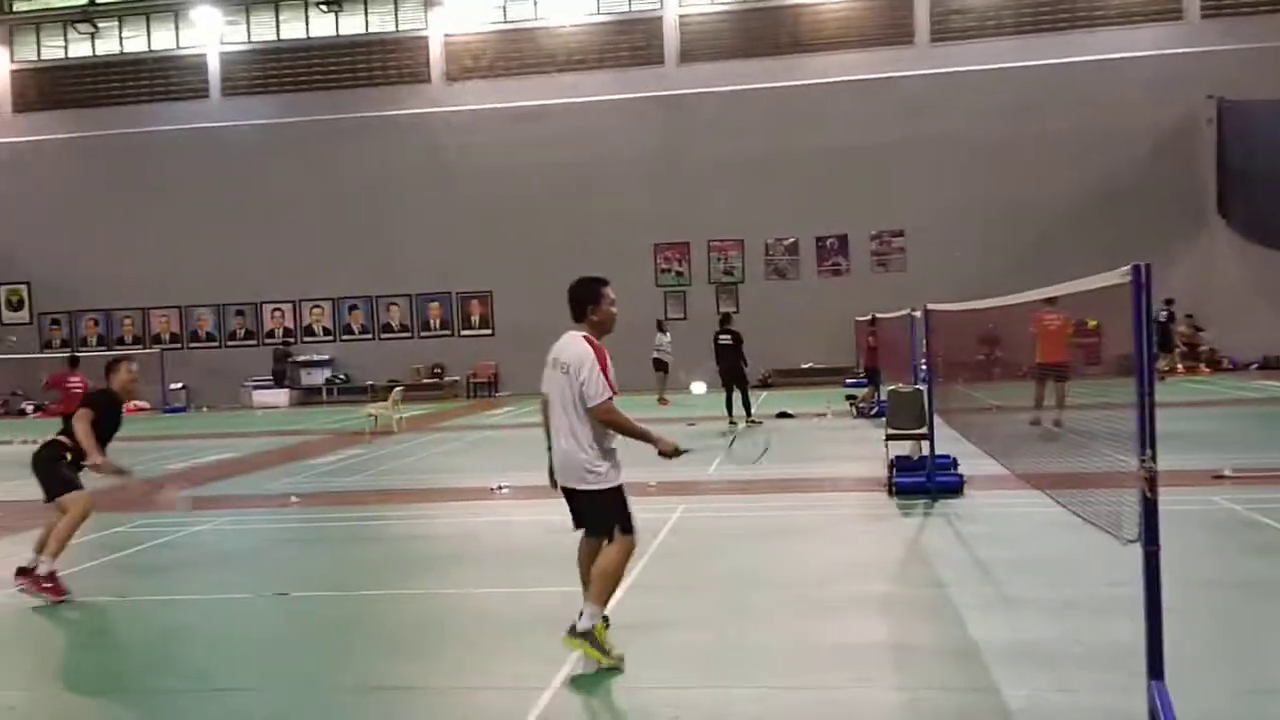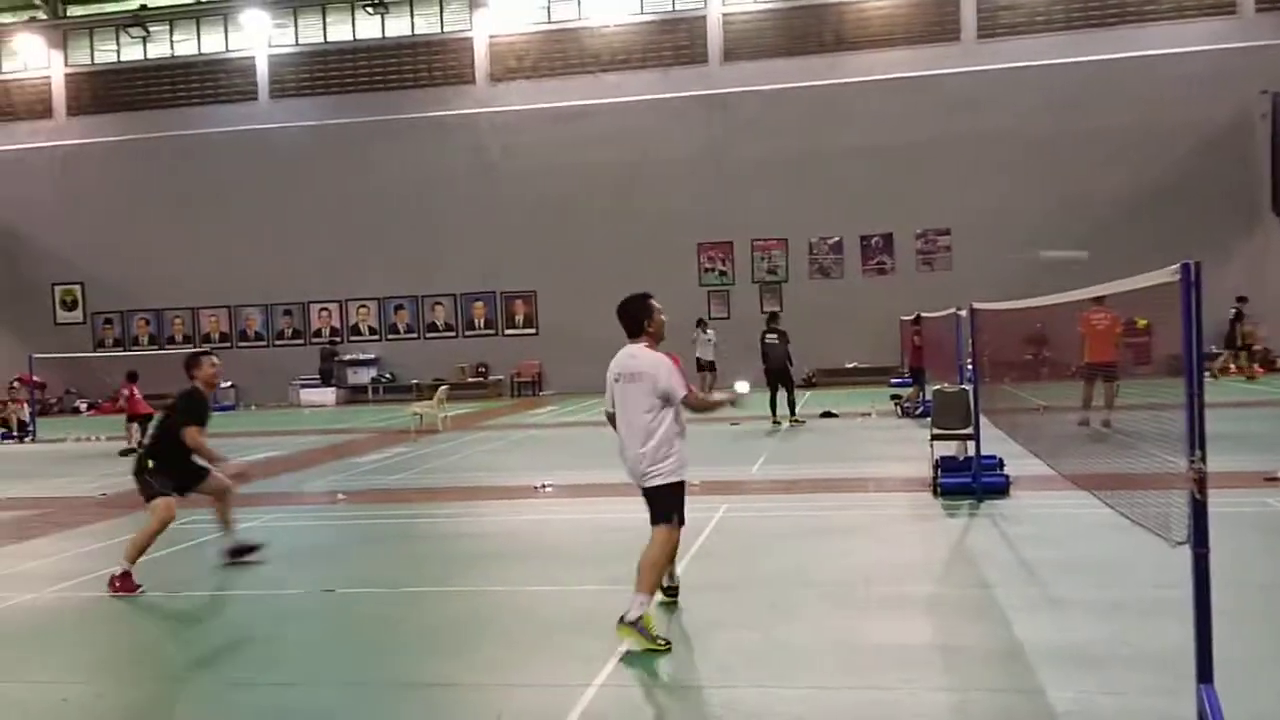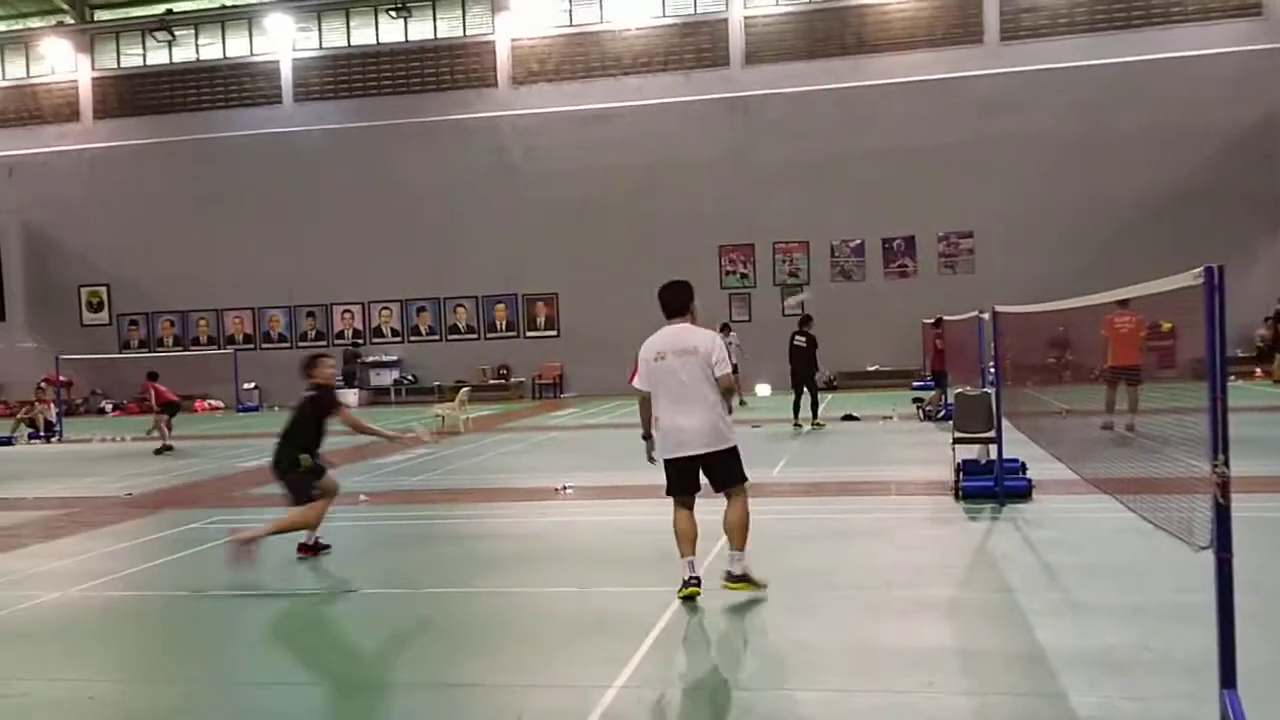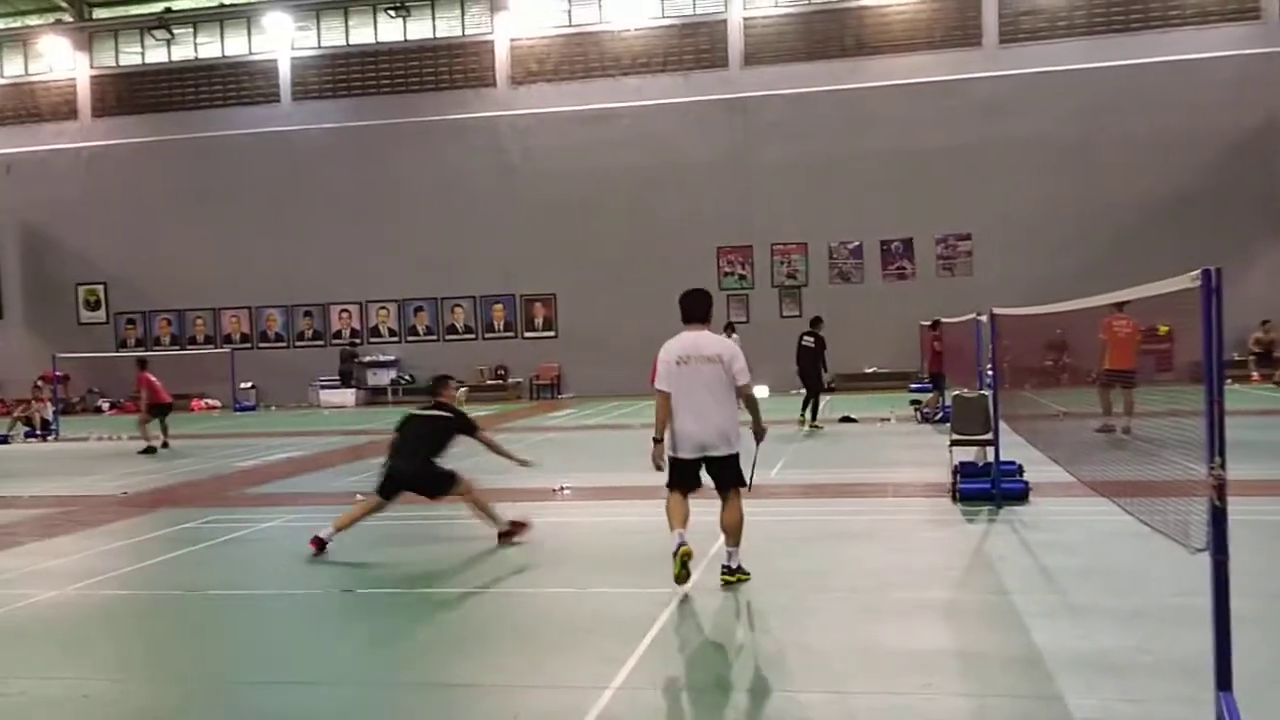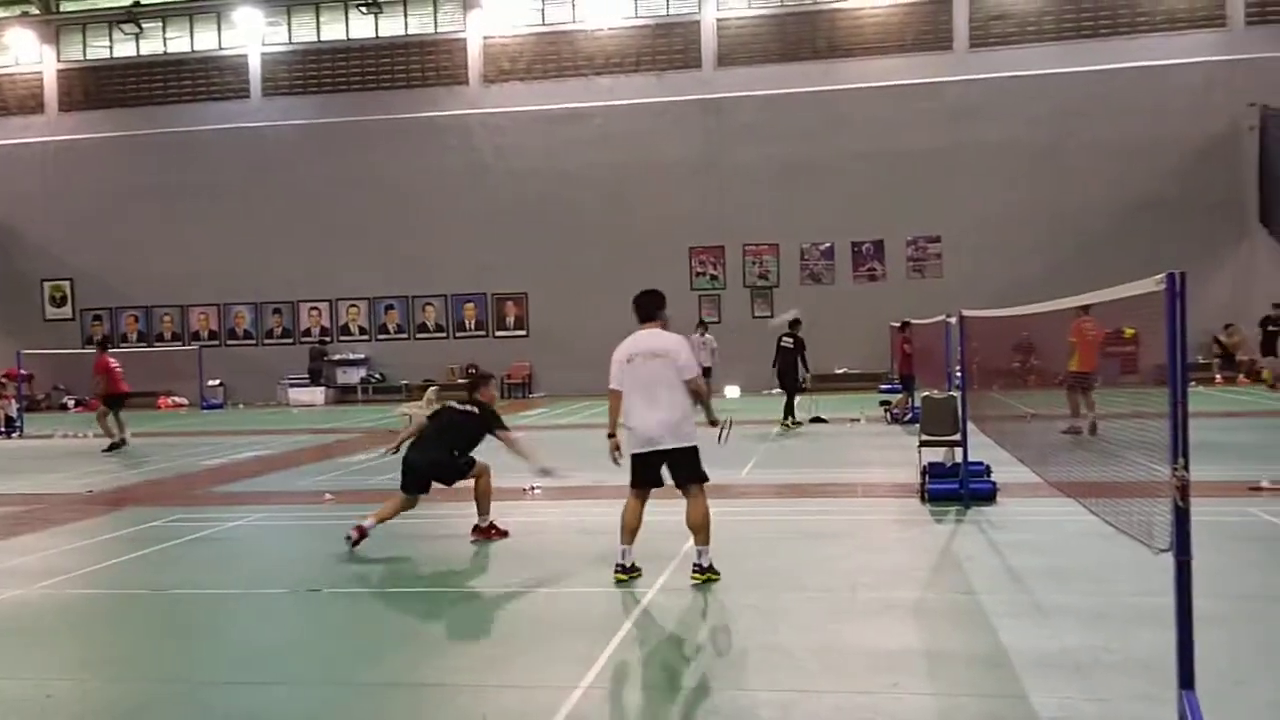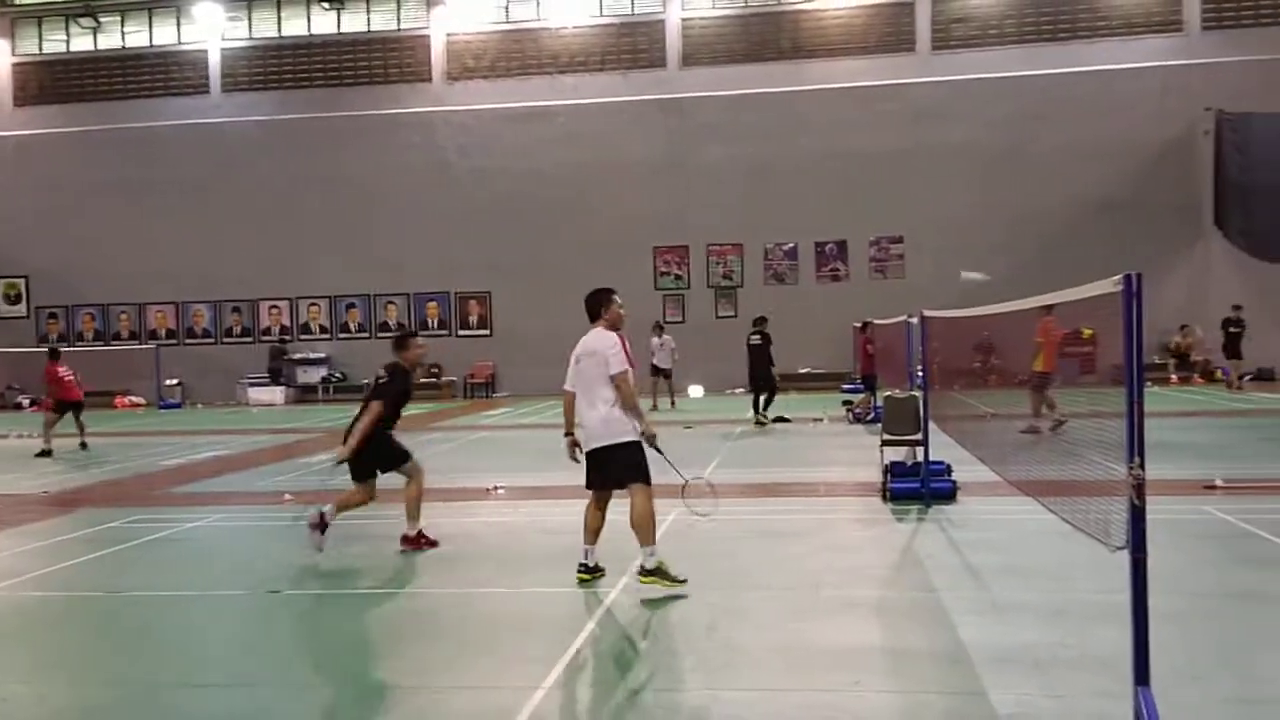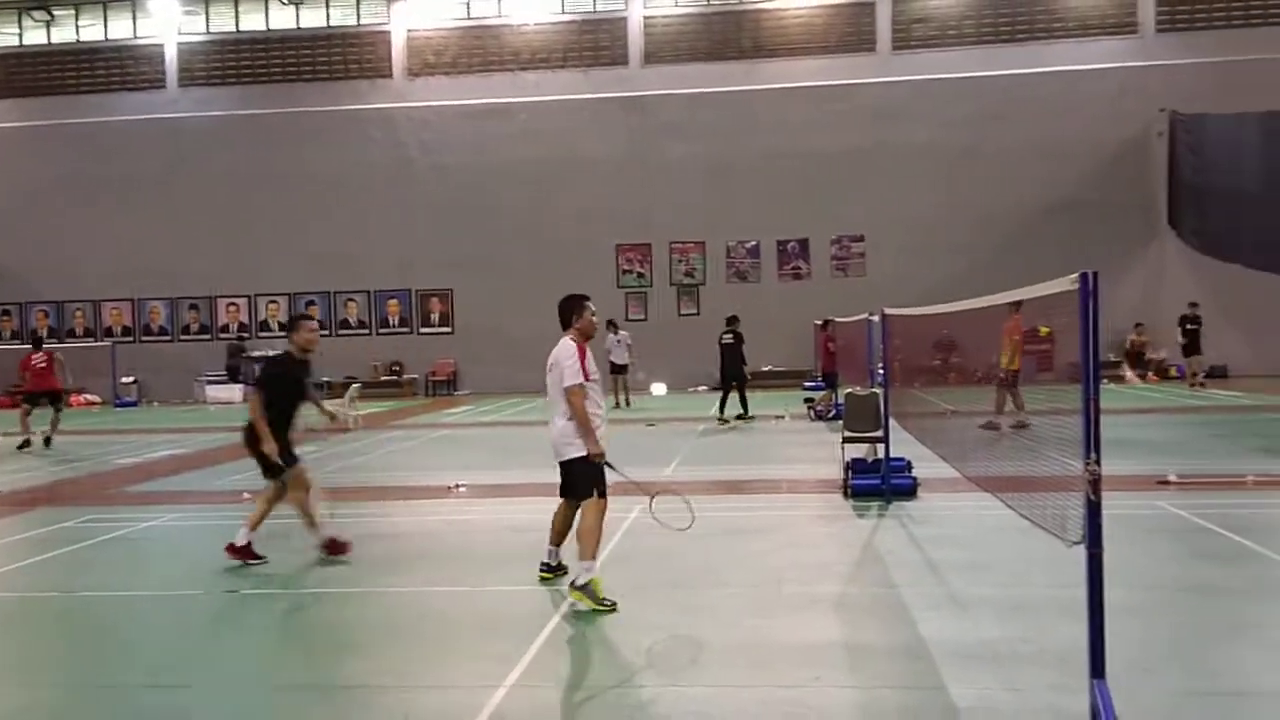
dt=0.3s
person 1, frame 1
left shoulder: (559, 349)
right shoulder: (589, 352)
left elbow: (547, 406)
right elbow: (605, 414)
left wrist: (553, 453)
right wrist: (655, 441)
left hip: (567, 463)
right hip: (592, 466)
left knee: (594, 534)
right knee: (621, 541)
left ankle: (591, 614)
right ankle: (586, 626)
person 1, frame 2
left shoulder: (617, 364)
right shoulder: (657, 361)
left elbow: (612, 416)
right elbow: (696, 403)
right wrist: (725, 398)
left hip: (640, 461)
right hip: (662, 463)
left knee: (667, 519)
right knee: (665, 535)
left ankle: (669, 582)
right ankle: (635, 616)
person 1, frame 3
left shoulder: (649, 346)
right shoulder: (708, 338)
left elbow: (644, 398)
right elbow: (727, 385)
left wrist: (648, 435)
right wrist: (725, 406)
left hip: (672, 442)
right hip: (714, 435)
left knee: (683, 505)
right knee: (736, 496)
left ankle: (690, 575)
right ankle: (737, 571)
person 1, frame 4
left shoulder: (669, 350)
right shoulder: (727, 347)
left elbow: (663, 399)
right elbow: (746, 393)
left wrist: (658, 440)
right wrist: (758, 423)
left hip: (684, 439)
right hip: (722, 437)
left knee: (677, 493)
right knee: (730, 497)
left ankle: (680, 541)
right ankle: (731, 565)
person 1, frame 5
left shoulder: (623, 350)
right shoulder: (675, 342)
left elbow: (615, 395)
right elbow: (695, 386)
left wrist: (612, 435)
right wrist: (710, 413)
left hip: (641, 435)
right hip: (677, 432)
left knee: (637, 496)
right knee: (695, 493)
left ankle: (623, 562)
right ankle: (702, 563)
person 1, frame 6
left shoulder: (580, 348)
right shoulder: (612, 339)
left elbow: (569, 395)
right elbow: (622, 386)
left wrist: (570, 434)
right wrist: (643, 424)
left hip: (594, 433)
right hip: (619, 431)
left knee: (600, 496)
right knee: (640, 490)
left ankle: (588, 563)
right ankle: (650, 563)
person 1, frame 7
left shoulder: (560, 351)
right shoulder: (574, 349)
right elbow: (576, 399)
right wrist: (592, 441)
left hip: (567, 442)
right hip: (579, 442)
left knee: (571, 500)
right knee: (594, 504)
left ankle: (550, 562)
right ankle: (584, 582)
person 2, frame 1
left shoulder: (115, 409)
right shoulder: (102, 397)
right elbow: (80, 420)
left wrist: (112, 468)
right wrist: (94, 455)
left hip: (63, 462)
right hip: (54, 458)
left knee: (64, 516)
right knee: (81, 506)
left ankle: (29, 568)
right ankle: (44, 575)
person 2, frame 2
left shoulder: (201, 400)
right shoulder: (190, 399)
right elbow: (193, 439)
right wrist: (225, 464)
left hip: (177, 464)
right hip: (153, 466)
left knee: (224, 488)
right knee: (165, 513)
left ankle: (232, 546)
right ankle: (121, 575)
person 2, frame 3
left shoulder: (313, 397)
right shoulder: (323, 392)
right elbow: (353, 423)
right wrist: (391, 436)
left hip: (295, 458)
right hip: (294, 460)
left knee: (330, 488)
right knee: (313, 514)
left ankle: (308, 543)
right ankle: (247, 537)
person 2, frame 4
left shoulder: (414, 414)
right shoulder: (455, 416)
left elbow: (395, 439)
right elbow: (486, 440)
left wrist: (394, 460)
right wrist: (515, 458)
left hip: (396, 467)
right hip: (419, 469)
left knee: (375, 503)
right knee: (467, 488)
left ankle: (322, 538)
right ankle: (504, 528)
person 2, frame 5
left shoulder: (450, 406)
right shoulder: (486, 414)
left elbow: (421, 424)
right elbow: (509, 439)
left wrist: (396, 443)
right wrist: (534, 463)
left hip: (414, 456)
right hip: (440, 460)
left knee: (405, 501)
right knee: (483, 471)
left ankle: (363, 527)
right ankle: (483, 526)
person 2, frame 6
left shoulder: (393, 371)
right shoulder: (401, 380)
right elbow: (373, 411)
right wrist: (351, 445)
left hip: (358, 439)
right hip: (374, 438)
left knee: (365, 493)
right knee: (416, 473)
left ankle: (325, 515)
right ankle: (412, 535)
person 2, frame 7
left shoulder: (303, 364)
right shoulder: (277, 365)
right elbow: (255, 402)
left wrist: (322, 407)
right wrist: (266, 440)
left hip: (278, 434)
right hip: (264, 436)
left knee: (279, 488)
right knee: (301, 483)
left ankle: (240, 543)
right ankle: (322, 539)
